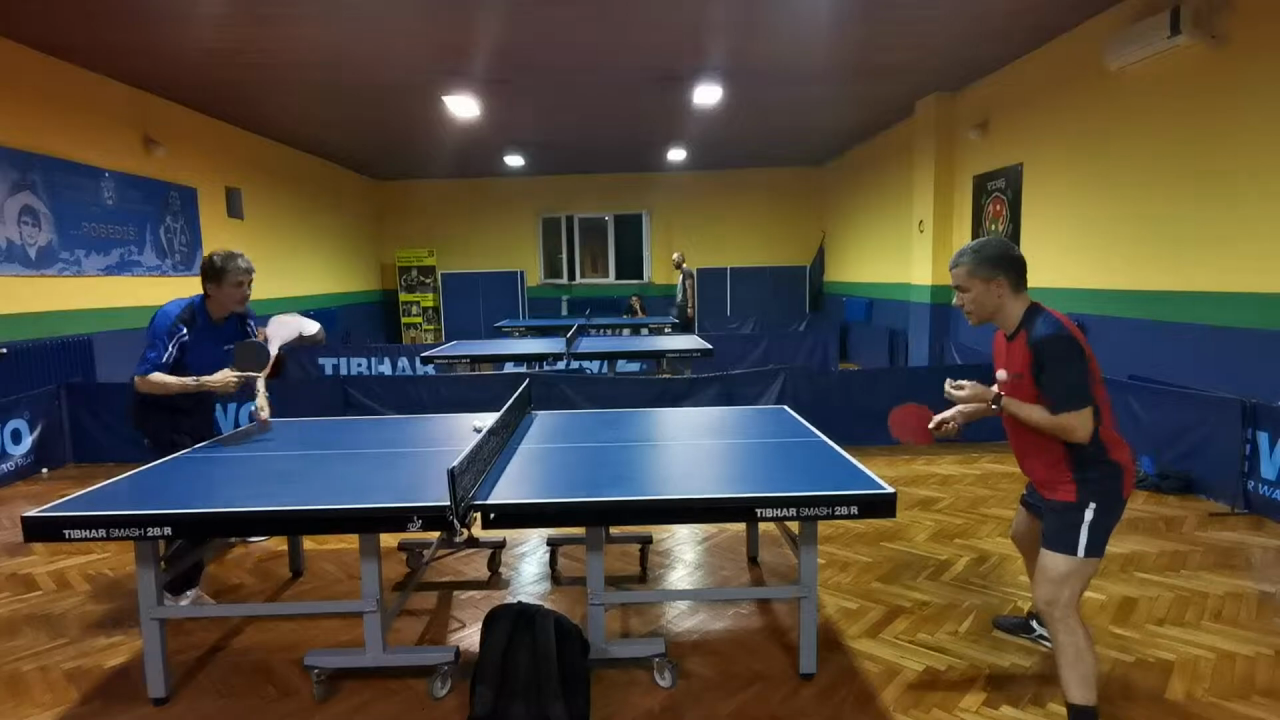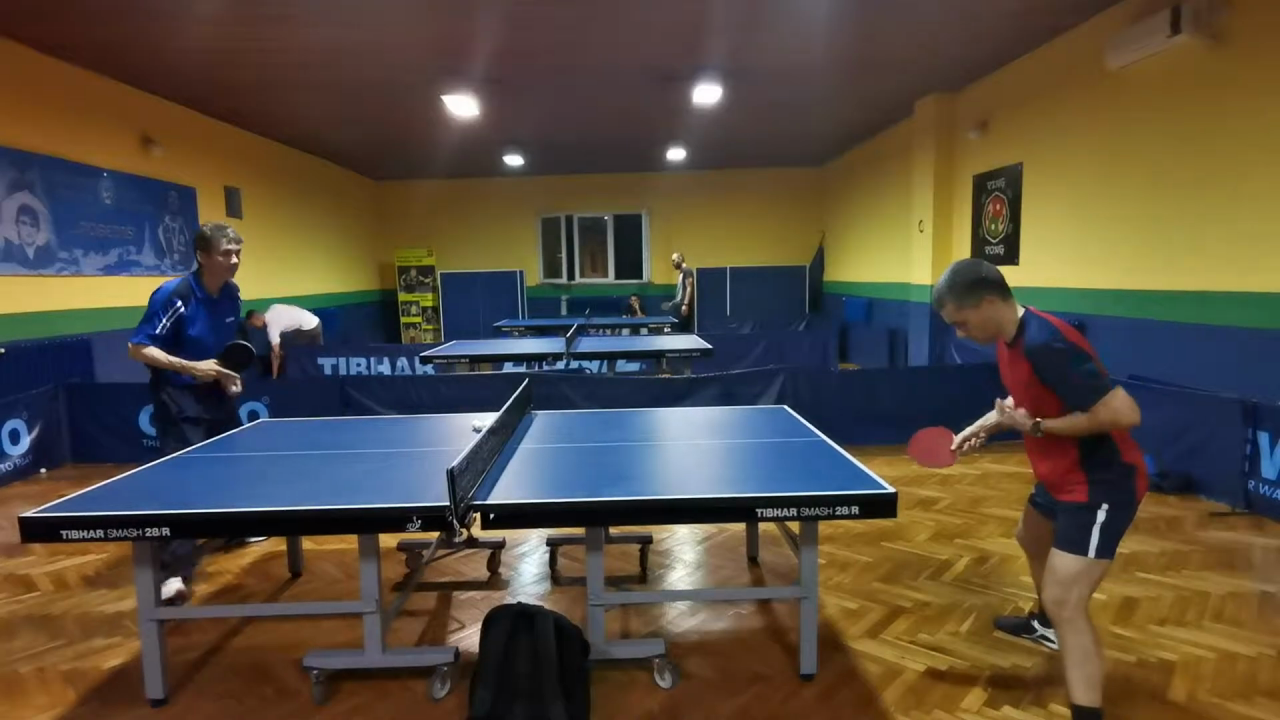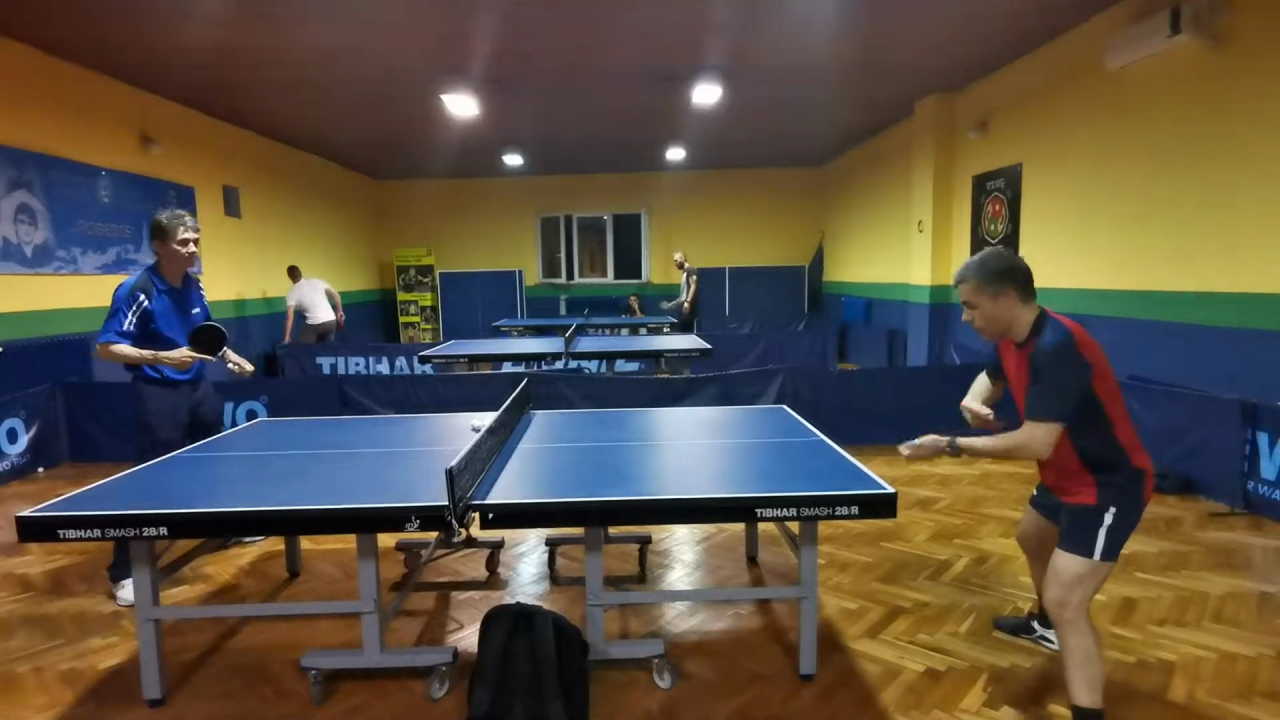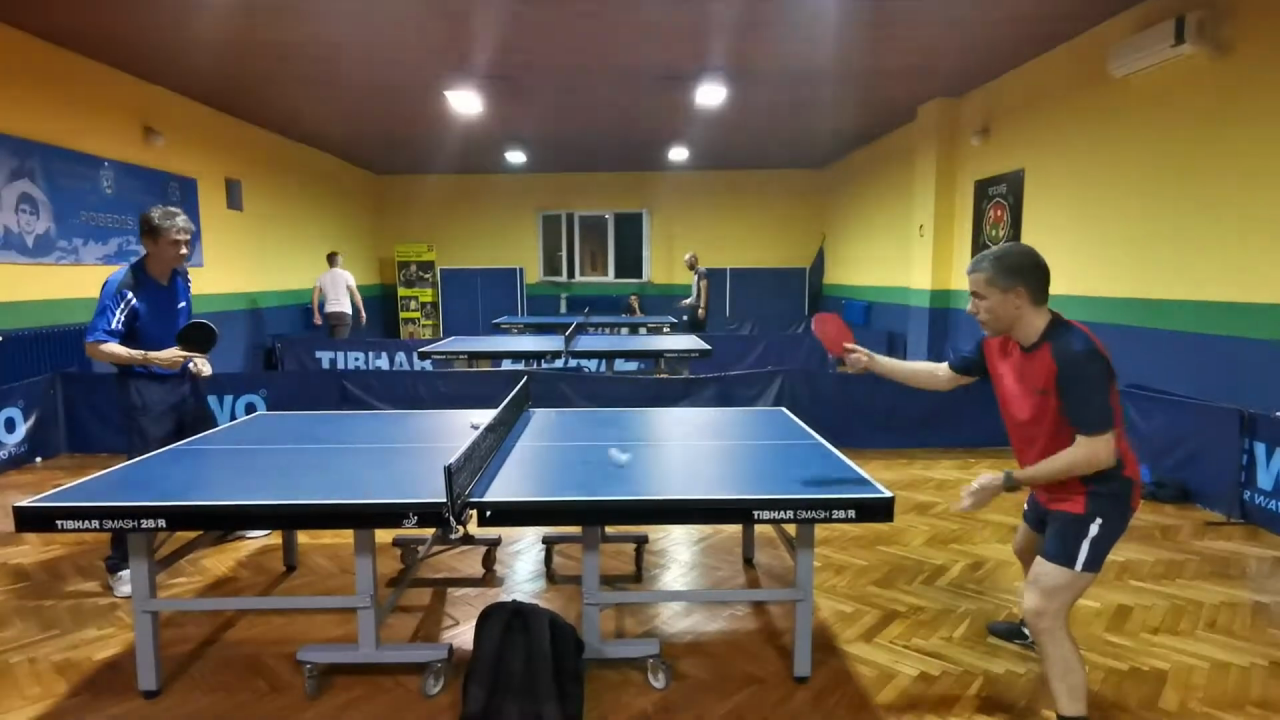
dt=0.4s
person 1, frame 1
left shoulder: (1049, 339)
right shoulder: (1006, 333)
left elbow: (1077, 428)
left wrist: (993, 403)
right wrist: (965, 409)
left hip: (1090, 482)
right hip: (1053, 475)
left knee: (1056, 599)
right knee: (1026, 538)
right ankle: (1042, 623)
person 1, frame 2
left shoulder: (1043, 343)
right shoulder: (1011, 339)
left elbow: (1123, 412)
left wrist: (1038, 426)
right wrist: (982, 427)
left hip: (1101, 483)
right hip: (1062, 474)
left knee: (1064, 601)
right knee: (1031, 538)
right ankle: (1043, 624)
person 1, frame 3
left shoulder: (1056, 347)
right shoulder: (1011, 339)
left elbow: (1035, 444)
right elbow: (989, 379)
left wrist: (949, 446)
right wrist: (975, 402)
left hip: (1109, 486)
right hip: (1066, 477)
left knee: (1066, 601)
right knee: (1032, 539)
right ankle: (1044, 624)
person 1, frame 4
left shoulder: (1075, 356)
right shoulder: (997, 343)
left elbow: (1099, 452)
right elbow: (945, 374)
left wrist: (1006, 482)
right wrist: (874, 362)
left hip: (1097, 494)
right hip: (1050, 486)
left knee: (1042, 609)
right knee: (1028, 552)
right ankle: (1033, 630)
person 2, frame 1
left shoulder: (242, 318)
right shoulder: (174, 319)
right elbow: (144, 380)
left wrist: (260, 394)
right wrist: (206, 383)
left hip: (198, 411)
right hip: (160, 413)
right ankle: (179, 589)
person 2, frame 2
left shoulder: (231, 293)
right shoulder: (172, 295)
right elbow: (137, 348)
left wrist: (230, 373)
right wrist: (189, 368)
left hip: (216, 393)
right hip: (179, 396)
right ankle: (172, 574)
person 2, frame 3
left shoulder: (194, 285)
right shoulder: (136, 290)
right elbow: (106, 347)
left wrist: (228, 355)
right wrist: (161, 358)
left hip: (198, 387)
right hip: (159, 395)
right ankle: (124, 572)
person 2, frame 4
left shoulder: (181, 279)
right shoulder: (121, 286)
right elbow: (96, 346)
left wrist: (195, 356)
right wrist: (152, 358)
left hip: (184, 383)
right hip: (146, 390)
right ankle: (121, 565)
